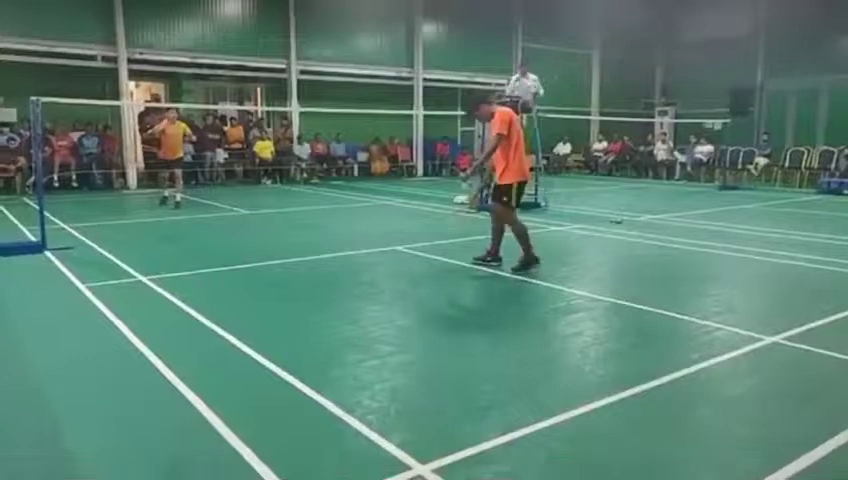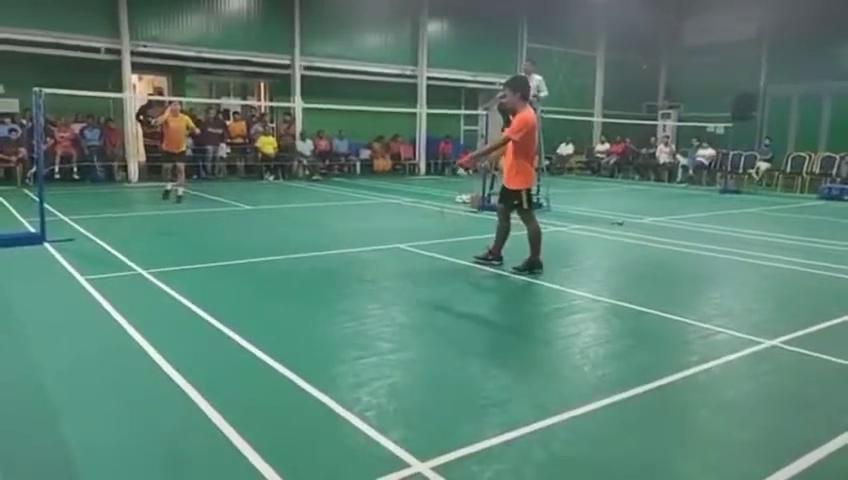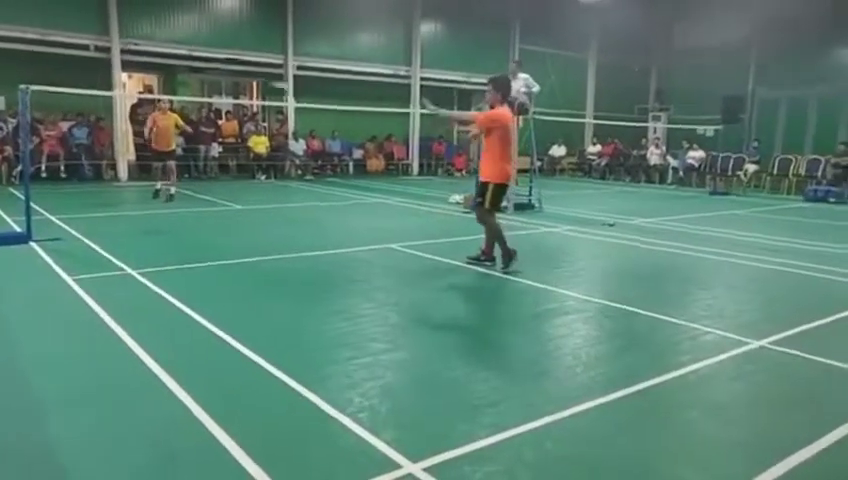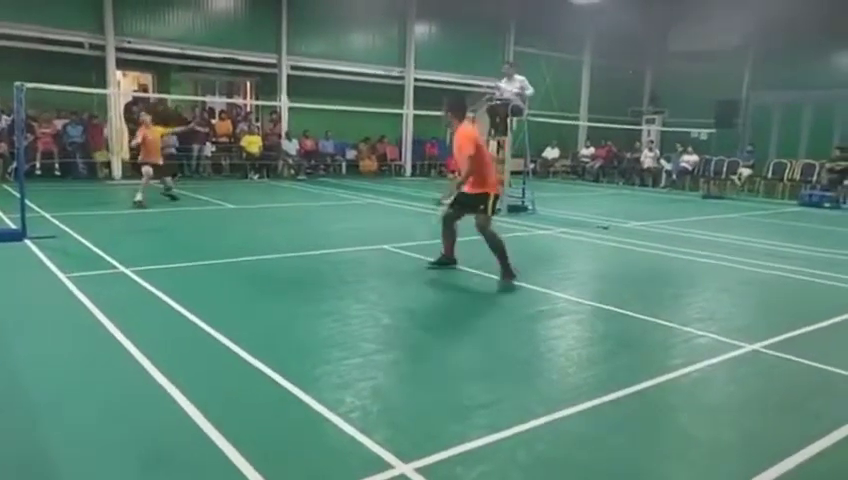
dt=0.7s
person 1, frame 1
left shoulder: (501, 114)
right shoulder: (499, 118)
left elbow: (494, 146)
left wrist: (475, 166)
right wrist: (489, 172)
left hip: (513, 174)
right hip: (504, 174)
left knee: (508, 215)
right knee: (495, 210)
left ankle: (530, 256)
right ankle: (493, 254)
person 1, frame 2
left shoulder: (525, 117)
right shoulder: (521, 116)
left elbow: (499, 143)
left wrist: (473, 156)
left hip: (520, 177)
right hip: (511, 176)
left knee: (528, 217)
right knee: (503, 213)
left ankle: (535, 261)
right ankle: (495, 254)
person 1, frame 3
left shoulder: (497, 115)
right shoulder: (504, 114)
left elbow: (463, 118)
right elbow: (482, 129)
left wrist: (436, 110)
left hip: (495, 175)
right hip: (497, 173)
left knee: (483, 214)
right knee: (486, 213)
left ankle: (506, 251)
right ankle: (488, 253)
person 1, frame 4
left shoulder: (465, 133)
right shoulder: (461, 132)
left elbow: (469, 169)
left wrist: (456, 187)
right wrist: (458, 186)
left hip: (485, 188)
right hip: (471, 187)
left knee: (483, 226)
right knee: (448, 216)
left ankle: (507, 271)
right ankle: (448, 257)
